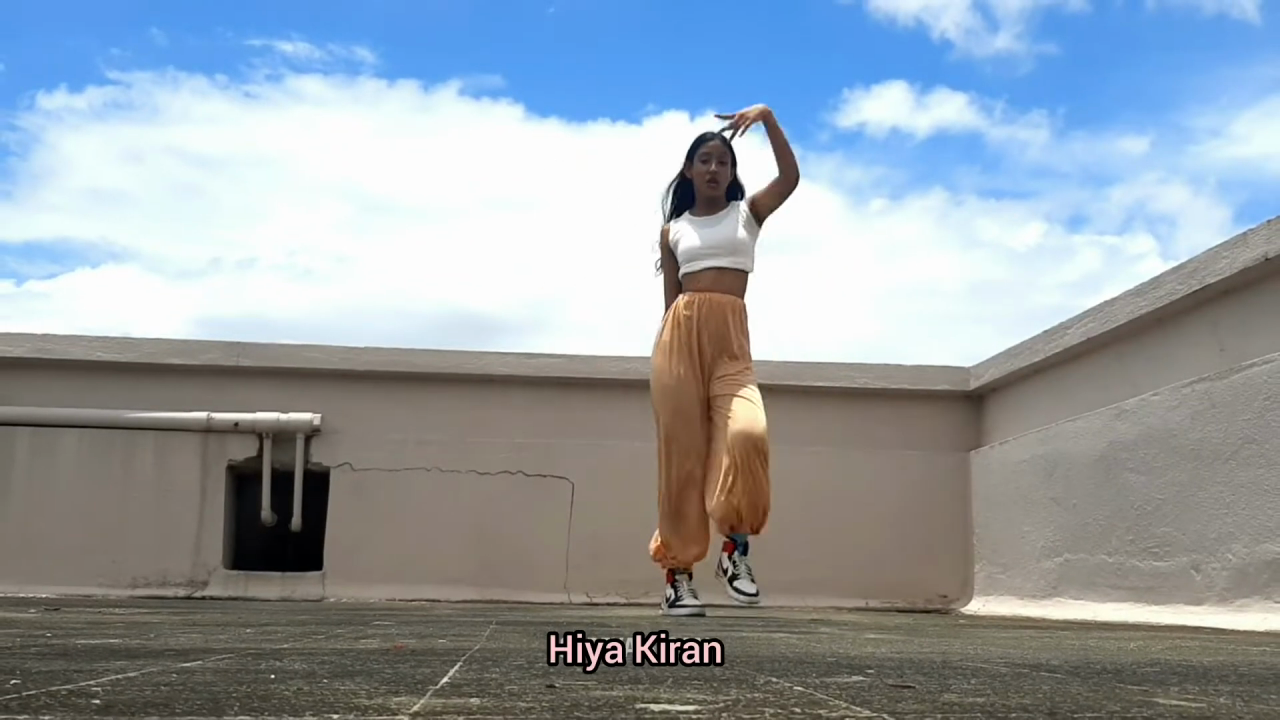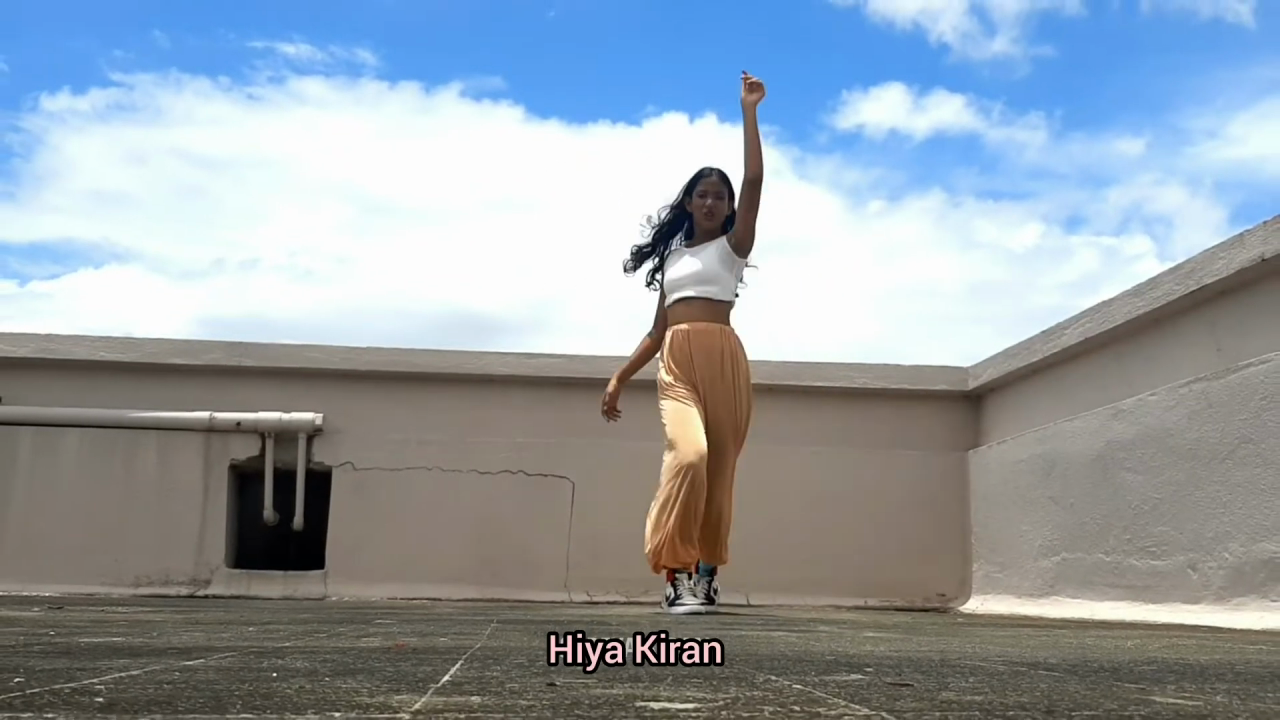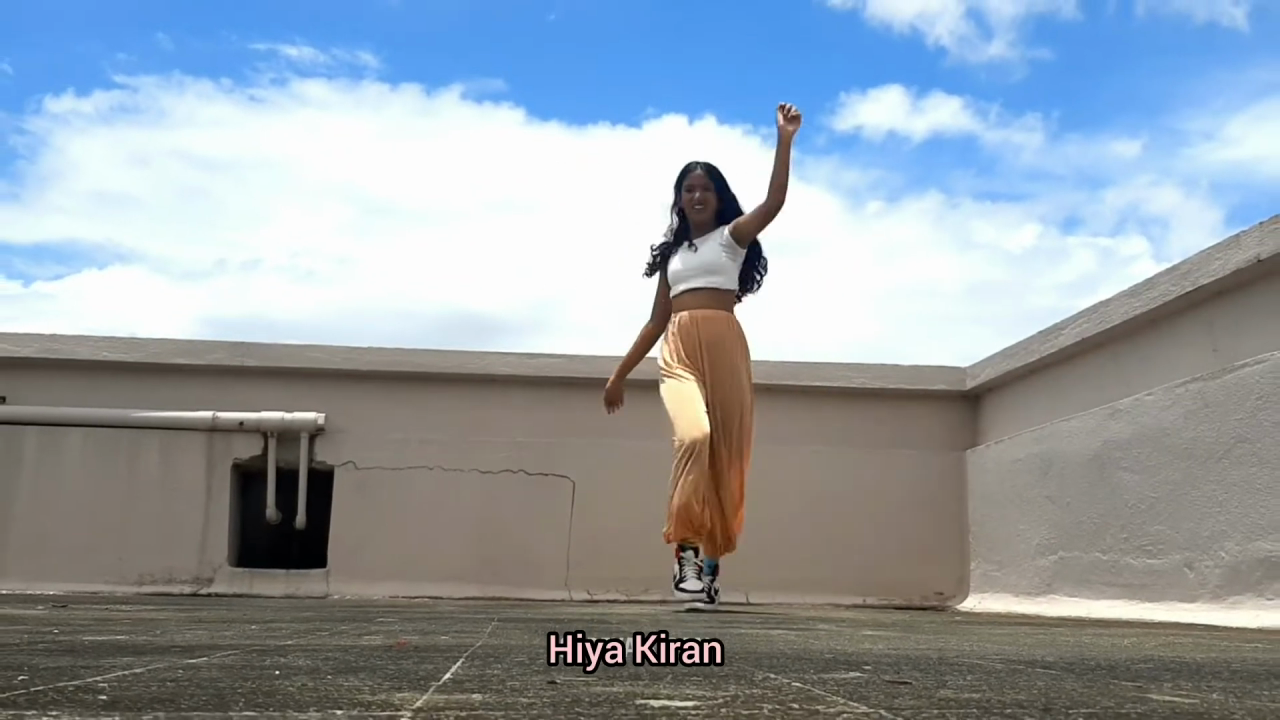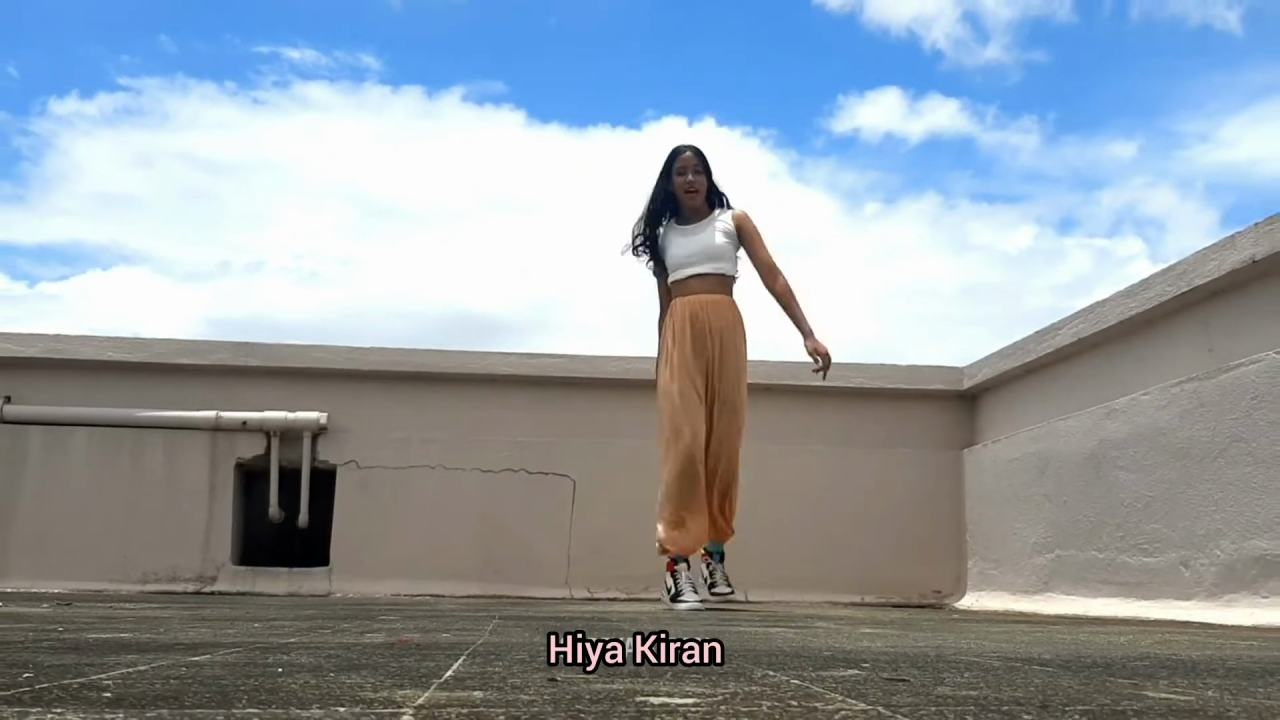
dt=0.3s
person 1, frame 1
left shoulder: (751, 211)
right shoulder: (672, 229)
left elbow: (790, 177)
left wrist: (766, 117)
right wrist: (661, 358)
left hip: (732, 336)
right hip: (681, 335)
left knee: (746, 432)
right knee: (681, 453)
left ankle: (735, 547)
right ankle: (678, 575)
person 1, frame 2
left shoulder: (734, 244)
right shoulder: (669, 257)
left elbow: (756, 184)
right elbow: (659, 328)
left wrist: (747, 114)
right wrist: (620, 380)
left hip: (724, 357)
right hip: (677, 365)
left knee: (717, 469)
right knee: (688, 455)
left ankle: (705, 571)
right ankle: (678, 574)
person 1, frame 3
left shoulder: (734, 236)
right shoulder: (672, 253)
left elbow: (775, 200)
right elbow: (657, 321)
left wrist: (785, 138)
right wrist: (620, 374)
left hip: (725, 345)
right hip: (678, 354)
left knee: (727, 455)
right knee: (694, 436)
left ankle: (710, 563)
right ankle: (687, 548)
person 1, frame 4
left shoulder: (733, 221)
right shoulder: (660, 233)
left elbow: (773, 276)
left wrist: (808, 334)
right wrist: (661, 366)
left hip: (725, 330)
right hip: (682, 334)
left knee: (722, 449)
right knee: (684, 446)
left ankle: (712, 554)
right ankle: (676, 559)
